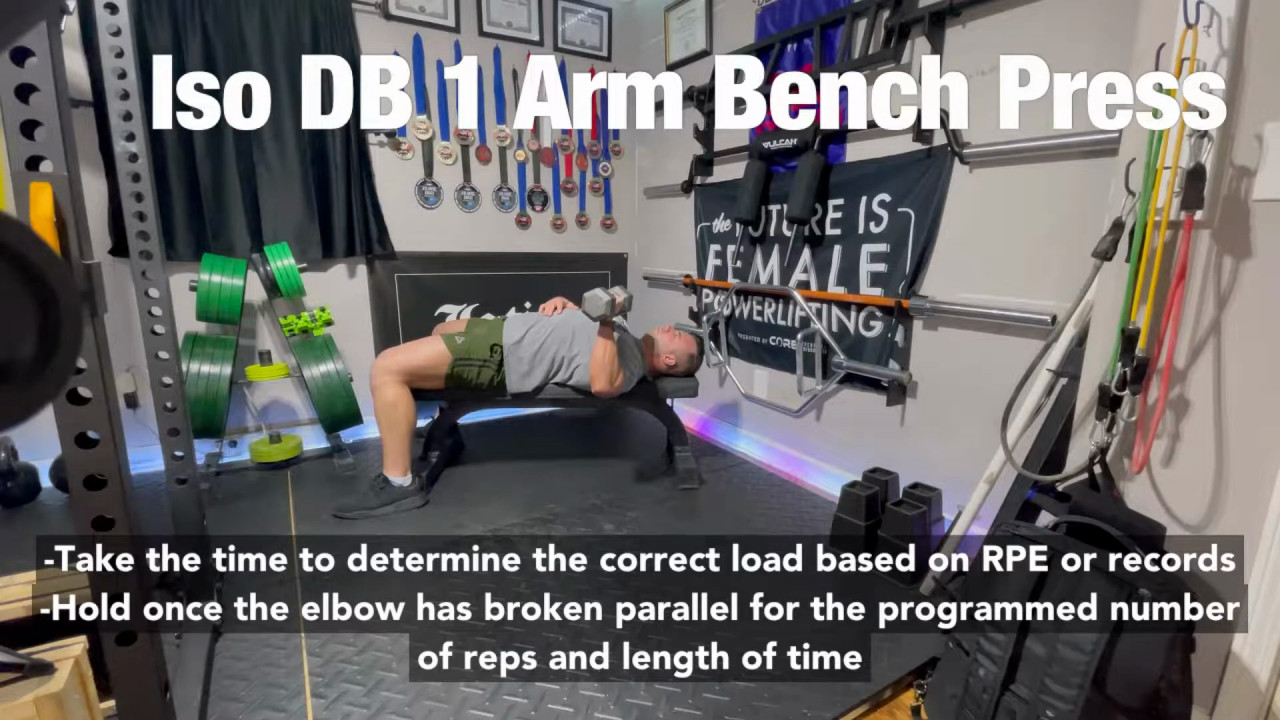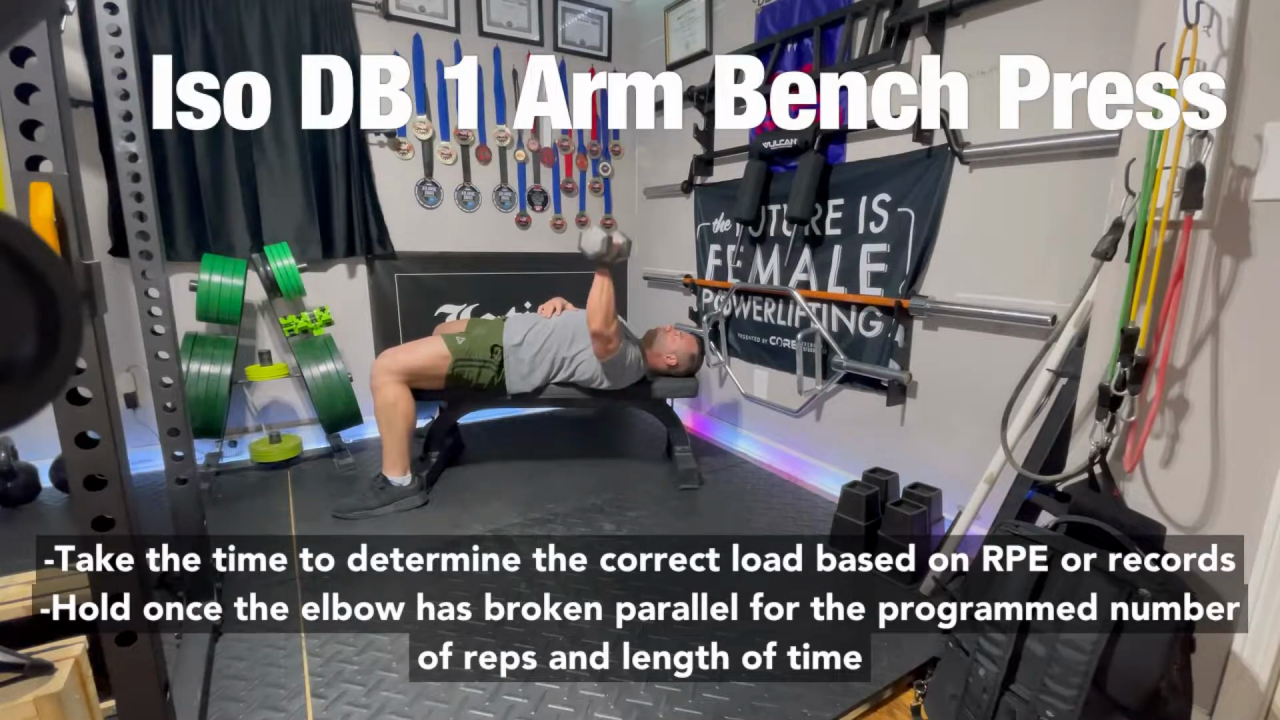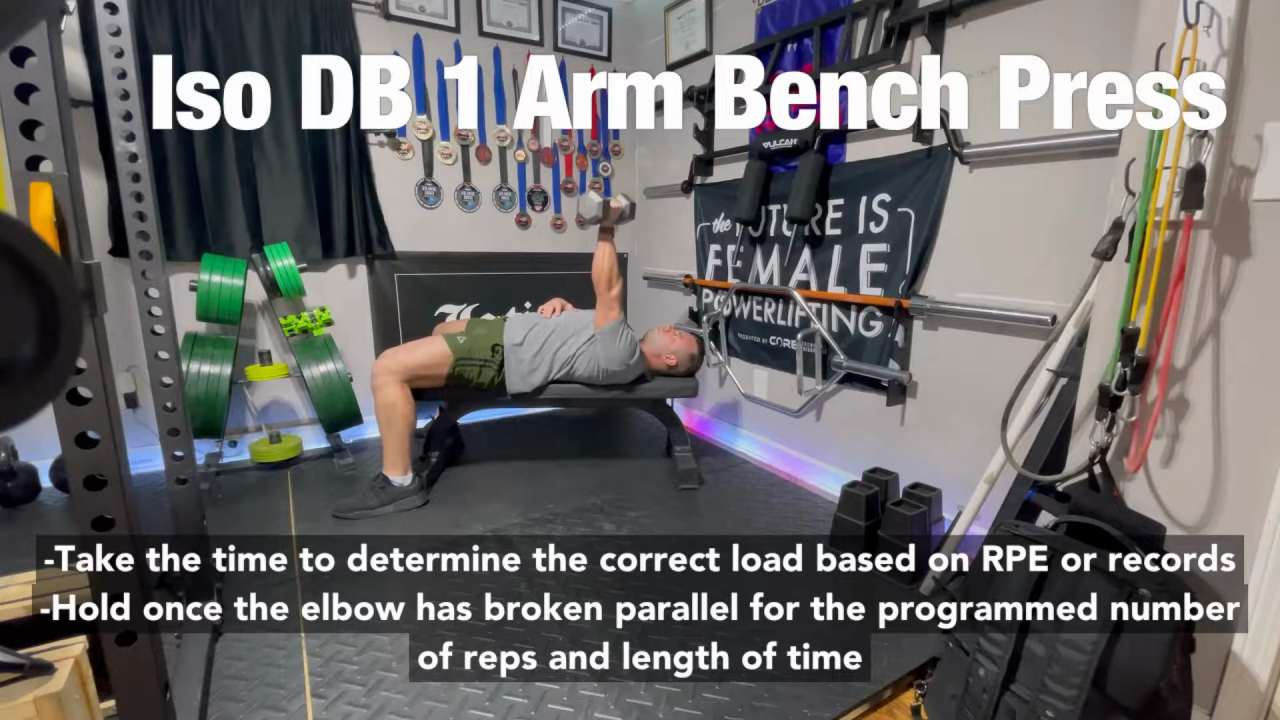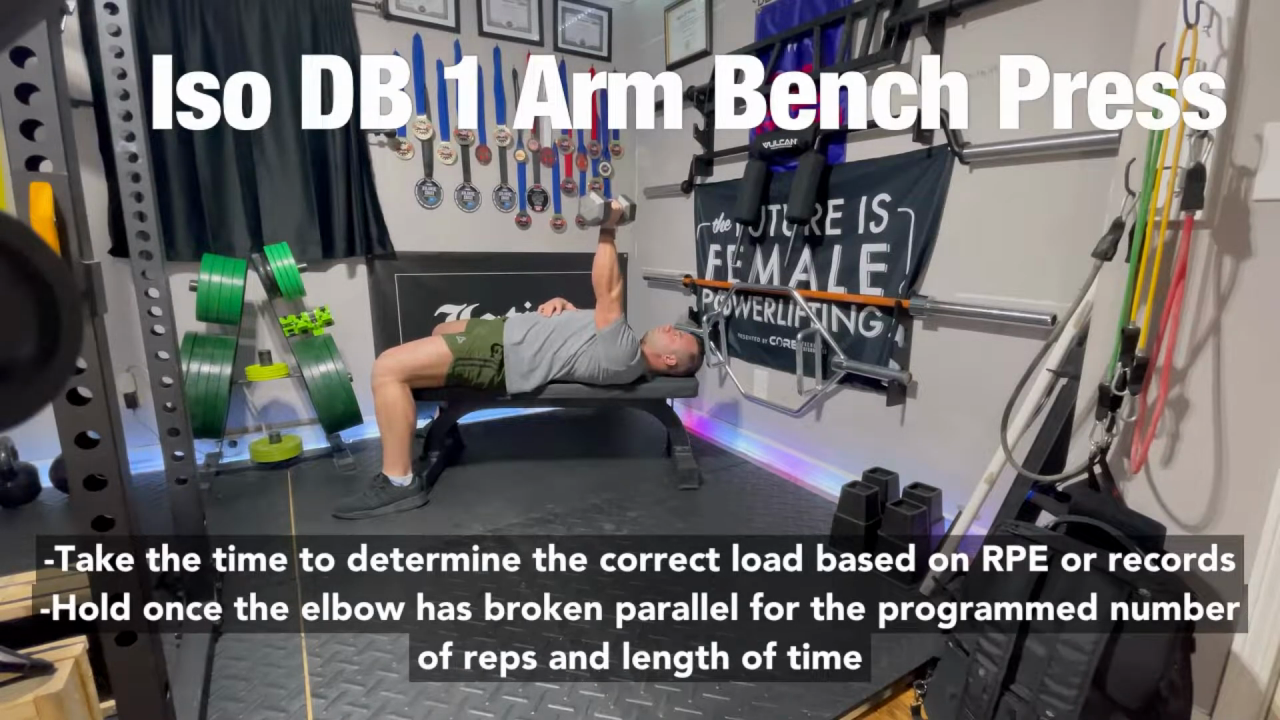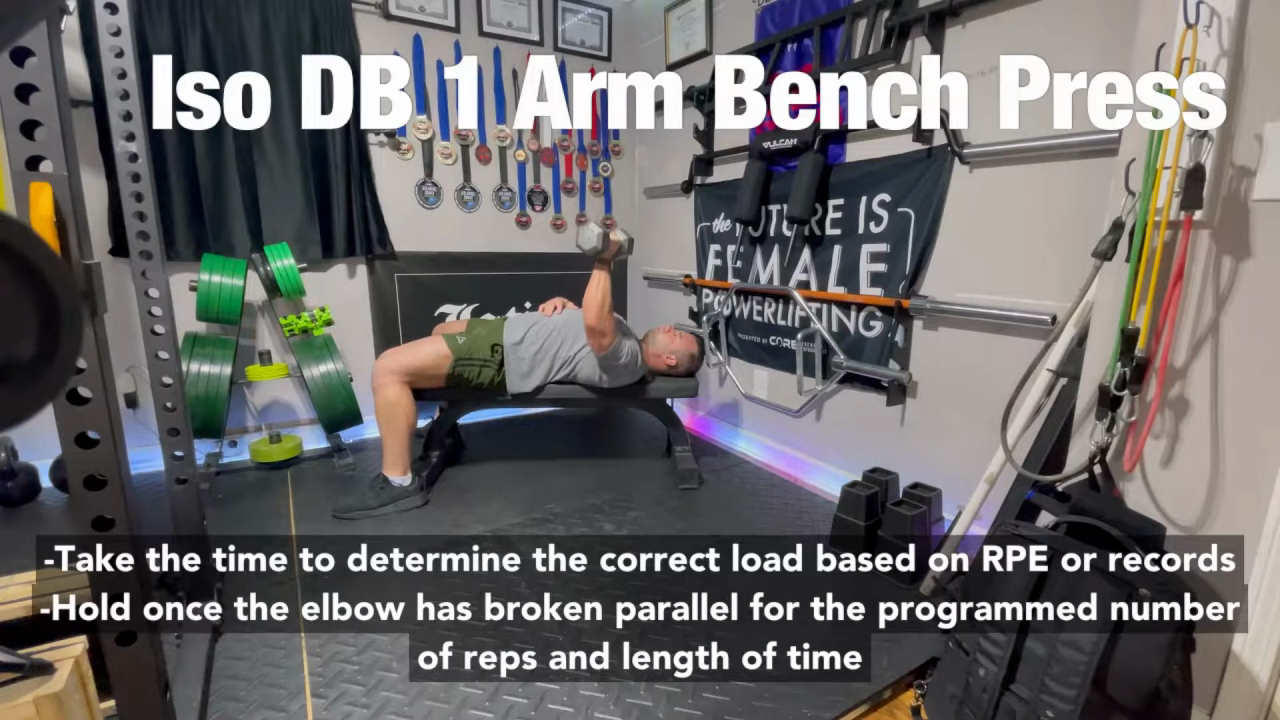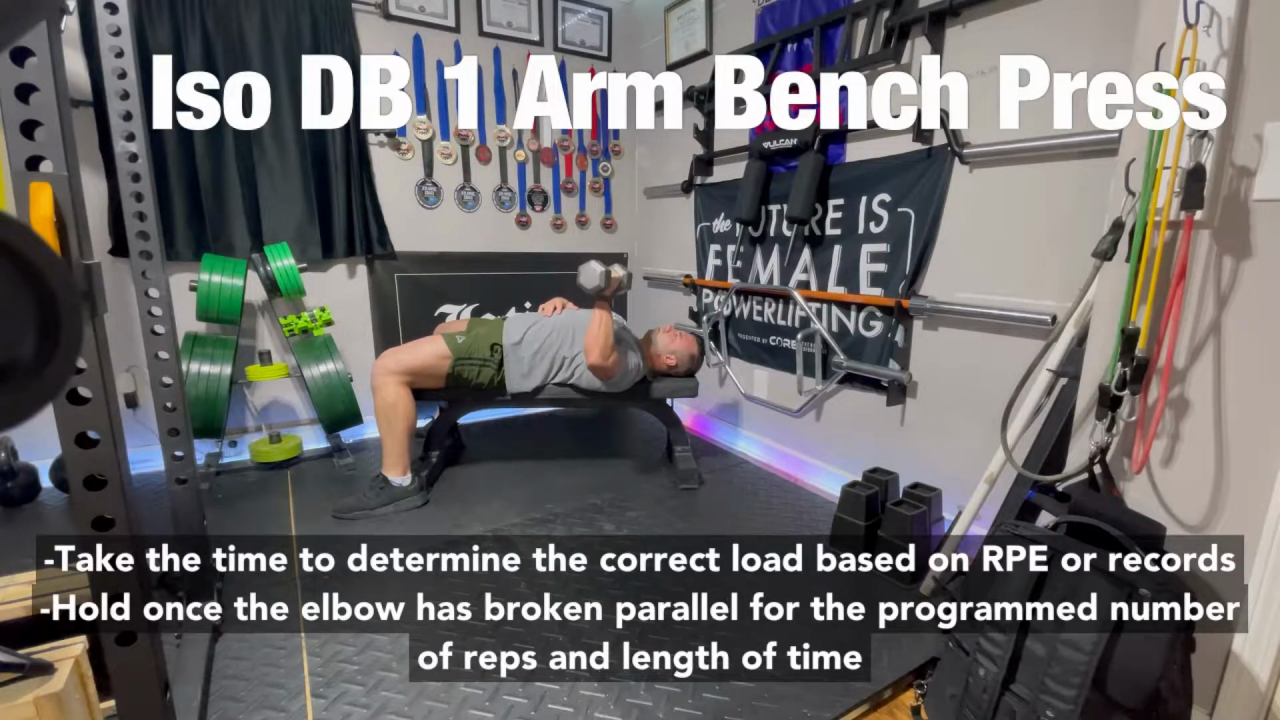
dt=0.5s
person 1, frame 1
left shoulder: (630, 366)
right shoulder: (628, 340)
left elbow: (602, 385)
right elbow: (582, 321)
left wrist: (605, 325)
right wrist: (563, 301)
left hip: (504, 354)
left knee: (388, 367)
right knee: (442, 330)
left ankle: (399, 483)
person 1, frame 2
left shoulder: (626, 363)
right shoulder: (628, 343)
left elbow: (598, 328)
right elbow: (590, 321)
left wrist: (604, 267)
right wrist: (562, 303)
left hip: (504, 356)
right hip: (509, 330)
left knee: (388, 368)
right knee: (442, 330)
left ankle: (398, 482)
person 1, frame 3
left shoulder: (622, 357)
right shoulder: (627, 344)
left elbow: (608, 292)
right elbow: (587, 324)
left wrist: (606, 230)
right wrist: (562, 304)
left hip: (504, 355)
right hip: (510, 332)
left knee: (389, 368)
right knee: (442, 330)
left ankle: (400, 483)
person 1, frame 4
left shoulder: (623, 357)
right shoulder: (630, 344)
left elbow: (607, 292)
right elbow: (587, 321)
left wrist: (607, 230)
right wrist: (563, 303)
left hip: (504, 354)
left knee: (389, 368)
right knee: (440, 330)
left ankle: (399, 482)
person 1, frame 5
left shoulder: (624, 363)
right shoulder: (628, 342)
left elbow: (593, 323)
right elbow: (586, 319)
left wrist: (604, 261)
right wrist: (563, 302)
left hip: (503, 355)
right hip: (509, 331)
left knee: (389, 368)
right knee: (441, 330)
left ankle: (399, 482)
person 1, frame 6
left shoulder: (627, 368)
right shoulder: (629, 344)
left elbow: (595, 356)
right elbow: (588, 326)
left wrist: (603, 296)
right wrist: (565, 303)
left hip: (503, 355)
left knee: (389, 369)
right knee: (441, 331)
left ankle: (398, 484)
